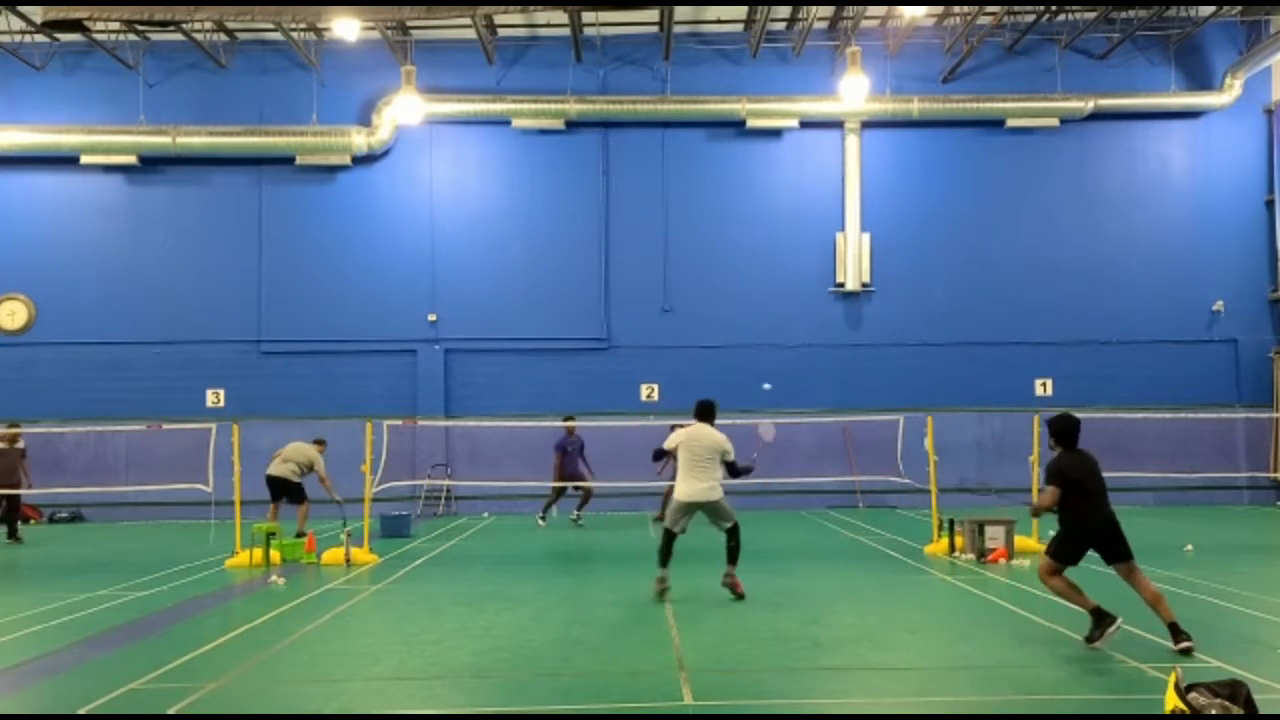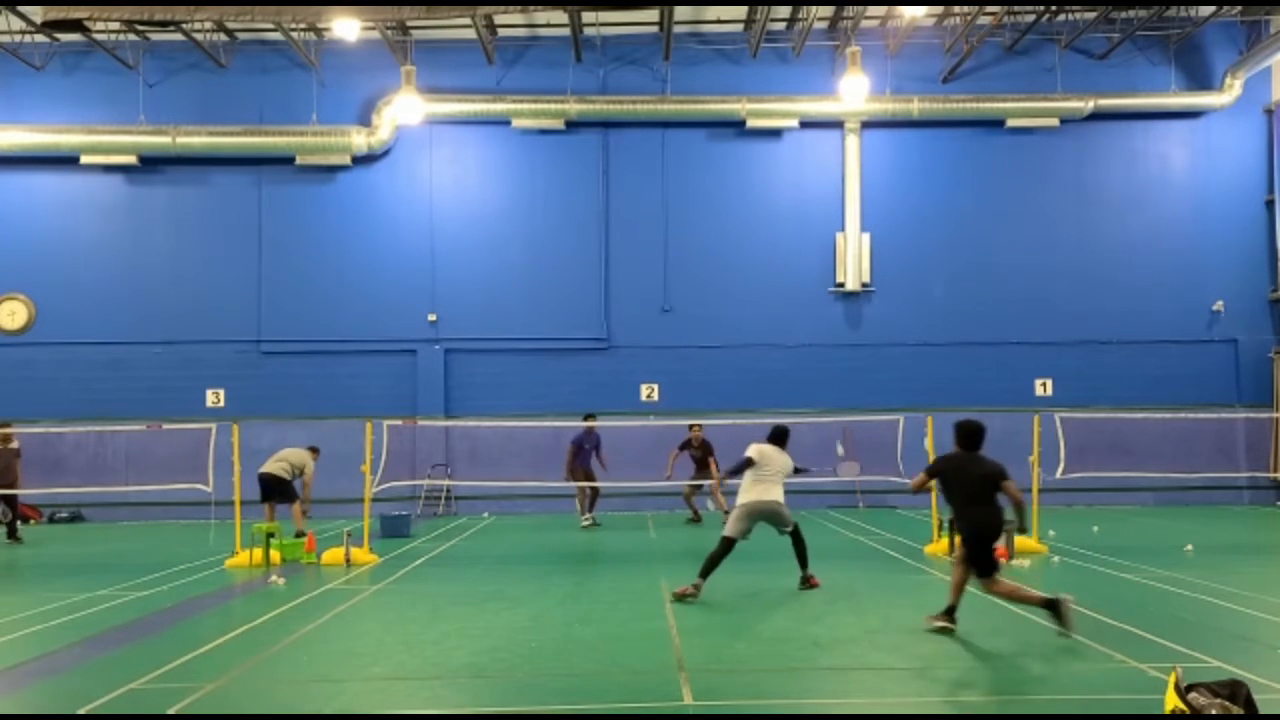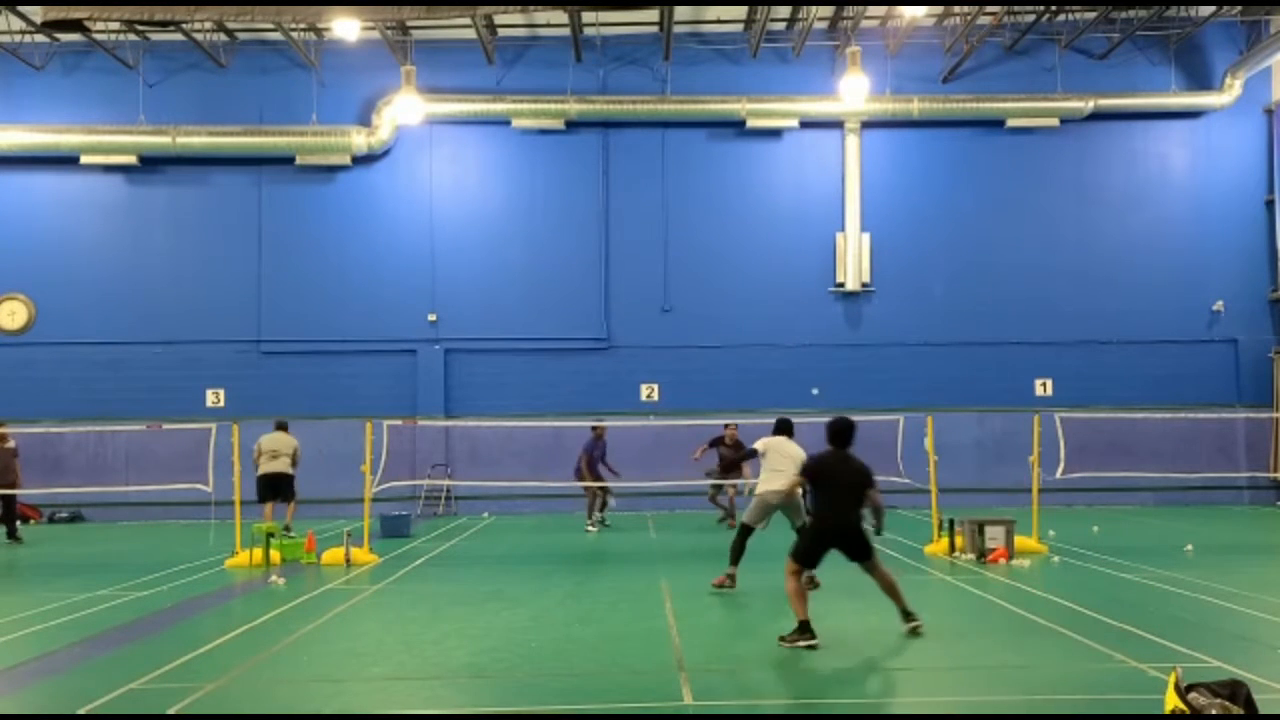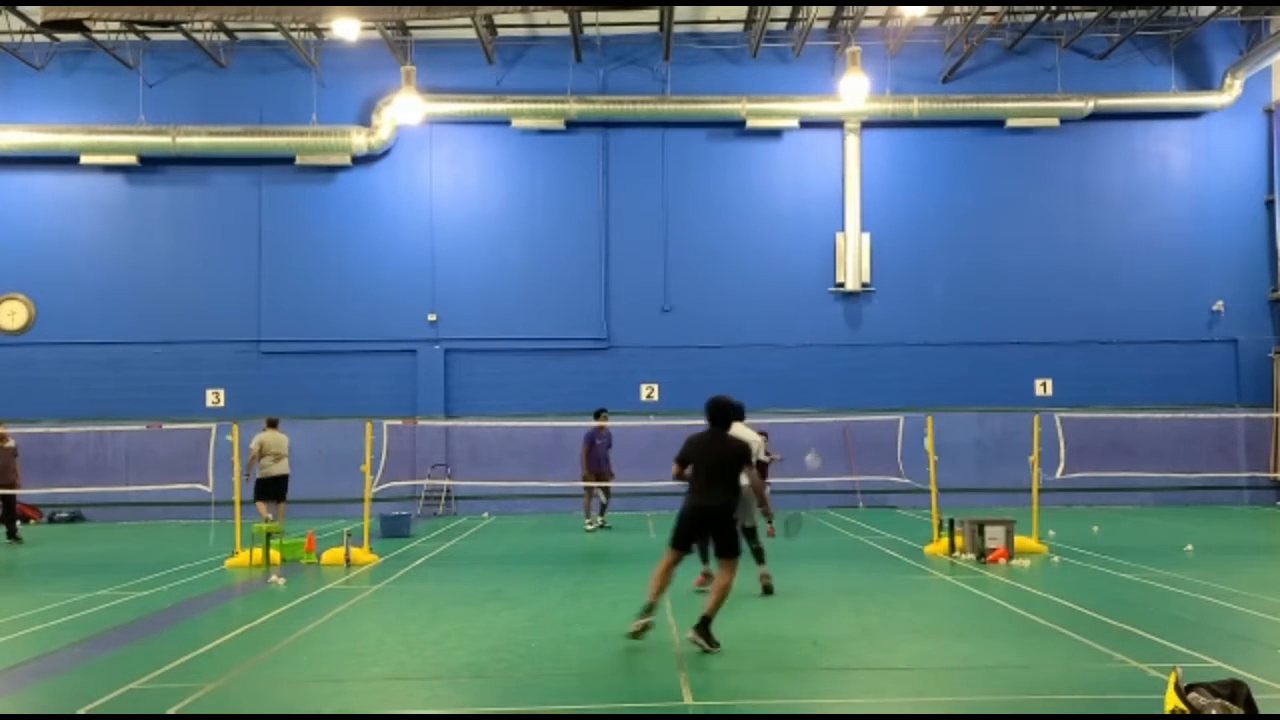
dt=0.4s
person 1, frame 1
left shoulder: (1057, 465)
right shoulder: (1088, 458)
left elbow: (1048, 502)
left wrist: (1036, 508)
right wrist: (1052, 505)
left hip: (1077, 528)
right hip: (1106, 522)
left knee: (1047, 573)
right knee: (1135, 577)
left ankle: (1101, 617)
right ankle: (1179, 634)
person 1, frame 2
left shoulder: (945, 462)
right shoulder: (993, 466)
left elbow: (914, 487)
right elbow: (1016, 497)
left wrist: (926, 485)
right wrist: (1021, 522)
left hip: (974, 528)
right hip: (992, 524)
left knee: (991, 584)
right knee: (962, 558)
left ankle: (1053, 604)
right ankle: (948, 615)
person 1, frame 3
left shoulder: (817, 462)
right shoulder: (861, 468)
right elbow: (876, 503)
right wrist: (879, 524)
left hip: (820, 527)
right hip: (851, 527)
left knee: (792, 572)
right knee: (875, 570)
left ankle: (804, 631)
right ankle: (908, 616)
person 1, frame 4
left shoulder: (693, 442)
right shoulder: (740, 446)
left elbow: (676, 473)
right elbow: (755, 481)
left hip: (693, 510)
right hip: (722, 512)
left knee: (669, 561)
right knee: (727, 570)
left ankle: (646, 612)
right ankle: (702, 627)
person 2, frame 1
left shoulder: (680, 434)
right shoulder: (721, 439)
left elbow: (657, 457)
right elbow: (734, 472)
left wrist: (674, 450)
right wrist: (748, 469)
left hip: (683, 496)
right hip: (712, 496)
left knee: (668, 536)
right knee: (733, 532)
left ankle: (663, 578)
right ankle: (730, 575)
person 2, frame 2
left shoulder: (757, 448)
right shoulder: (788, 461)
left elbow: (746, 462)
left wrist: (727, 474)
right wrist: (800, 470)
left hip: (747, 504)
right hip: (775, 503)
left knee: (723, 546)
right knee: (796, 534)
left ankle: (695, 586)
right ankle: (806, 577)
person 2, frame 3
left shoulder: (767, 442)
right shoulder: (801, 452)
left elbow: (749, 454)
right wrist: (804, 507)
left hip: (767, 492)
right hip: (791, 494)
left knee: (743, 533)
right knee: (803, 531)
left ankle: (731, 574)
right ankle: (809, 577)
person 2, frame 4
right shoulder: (756, 437)
right elbow: (762, 468)
right hip: (746, 487)
right knee: (750, 533)
left ankle: (706, 572)
right ankle: (764, 574)
